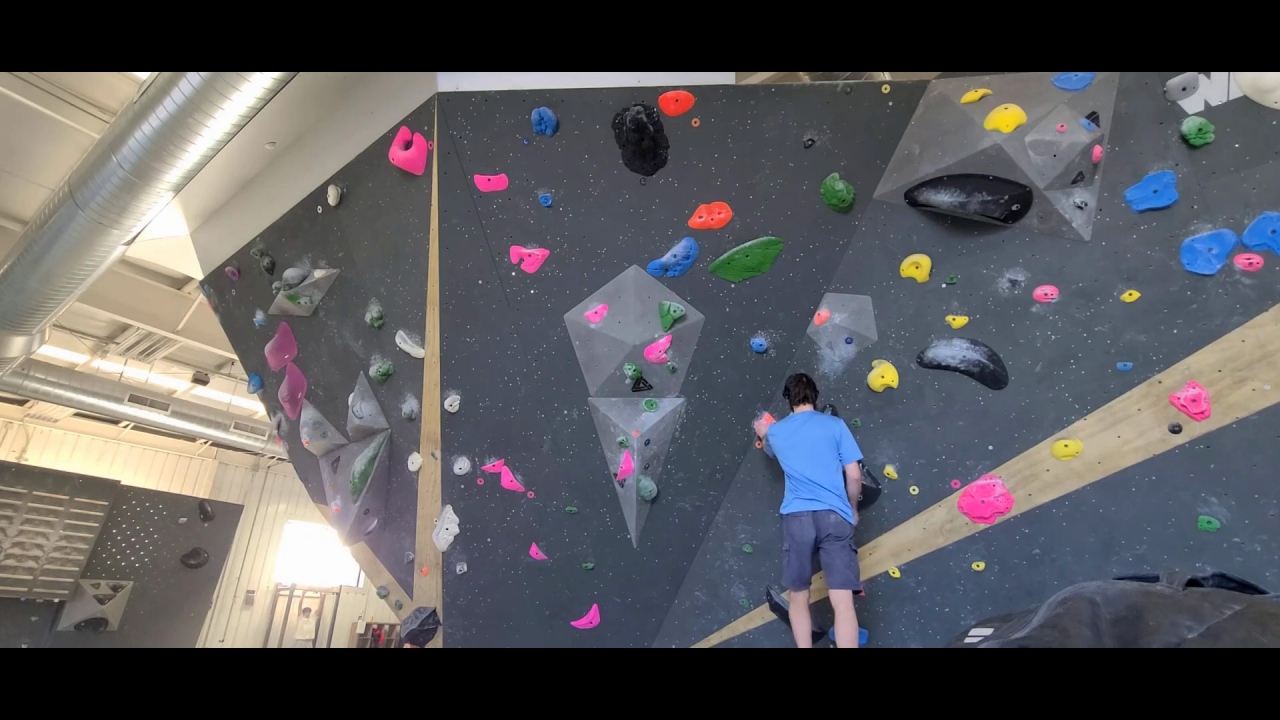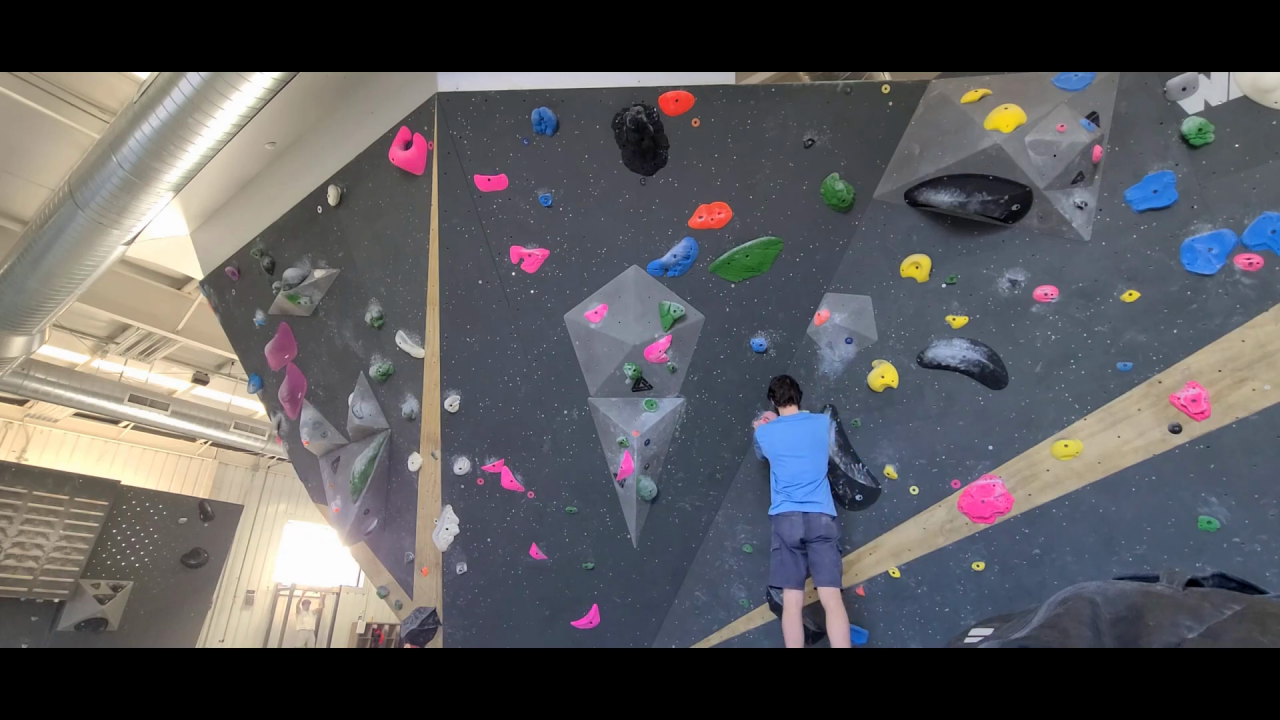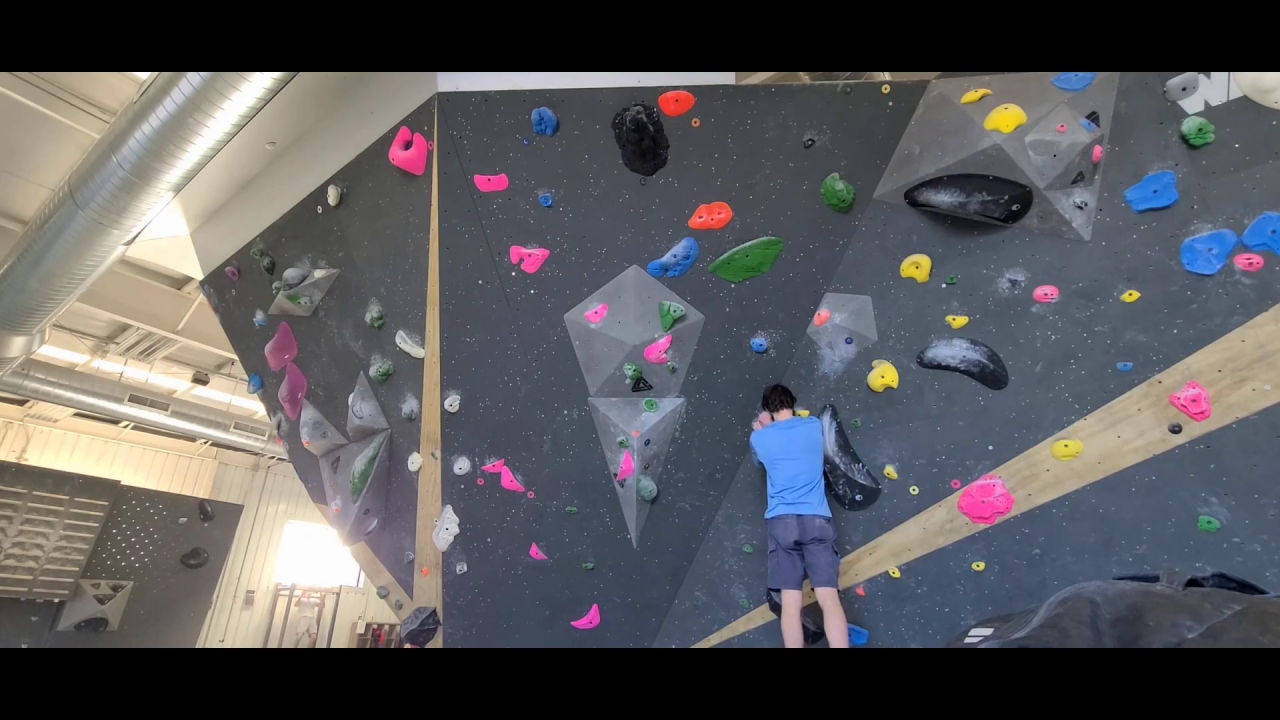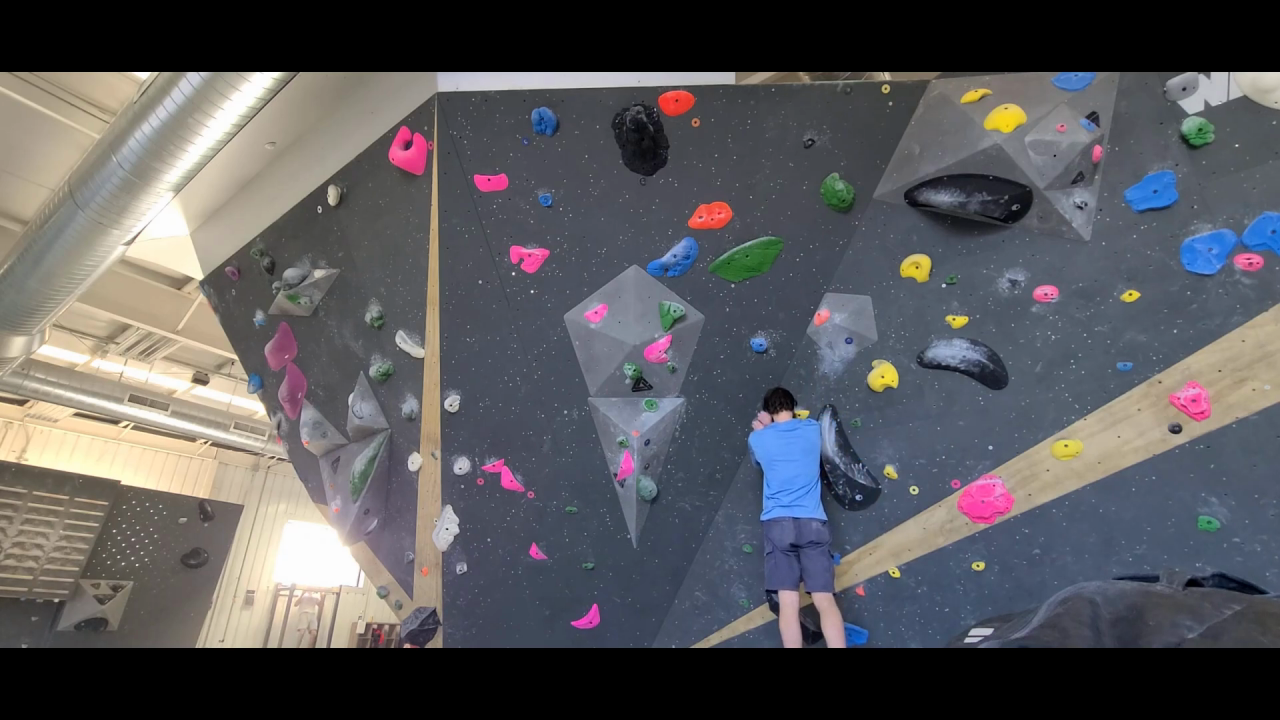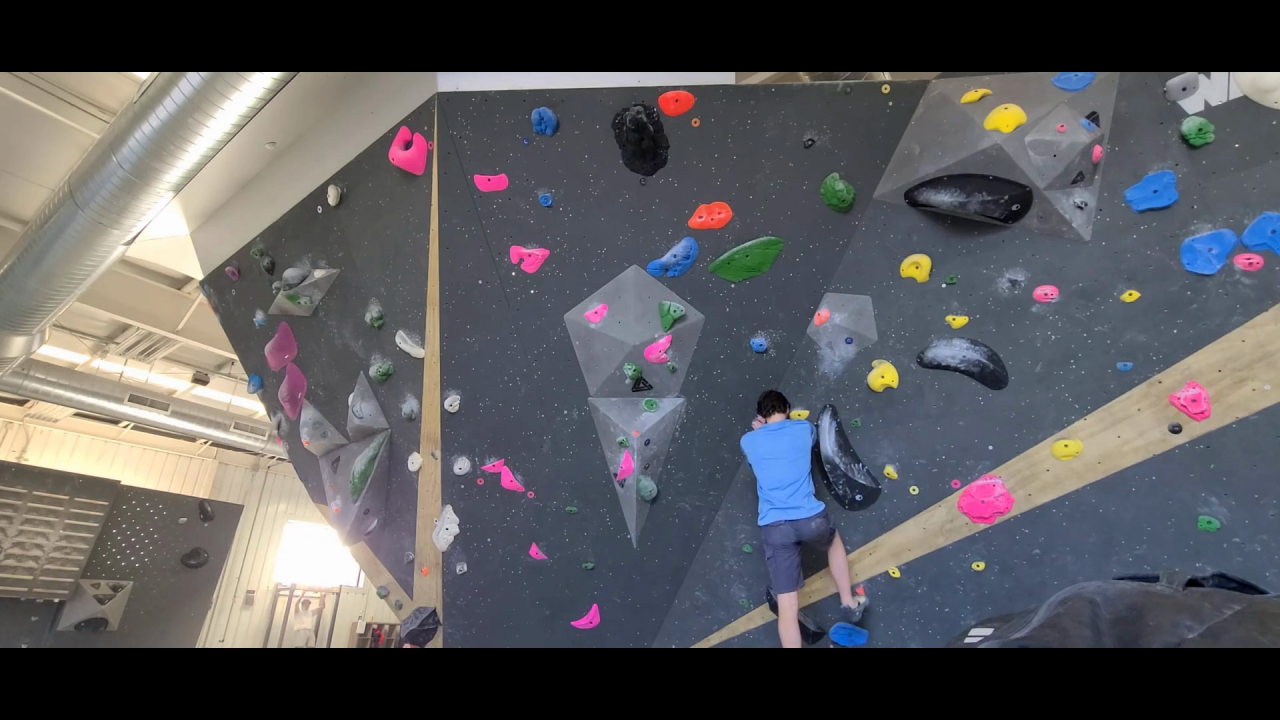
dt=0.5s
person 1, frame 1
left shoulder: (776, 431)
right shoulder: (835, 425)
right elbow: (854, 476)
right wrist: (853, 509)
left hip: (797, 518)
right hip: (834, 517)
left knee: (798, 598)
right knee: (842, 600)
person 1, frame 2
left shoulder: (764, 433)
right shoulder: (821, 423)
left hip: (786, 520)
right hip: (821, 518)
left knee: (792, 601)
right knee: (831, 598)
person 1, frame 3
left shoulder: (759, 438)
right shoulder: (814, 426)
left hip: (781, 522)
right hip: (816, 520)
left knee: (790, 601)
right knee: (829, 598)
person 1, frame 4
left shoulder: (757, 438)
right shoulder: (813, 429)
left hip: (777, 524)
right hip: (813, 523)
left knee: (788, 603)
right knee: (825, 600)
person 1, frame 5
left shoulder: (748, 441)
right shoulder: (804, 429)
left hip: (775, 526)
right hip: (811, 518)
left knee: (787, 604)
right knee: (833, 539)
right ankle: (848, 603)
